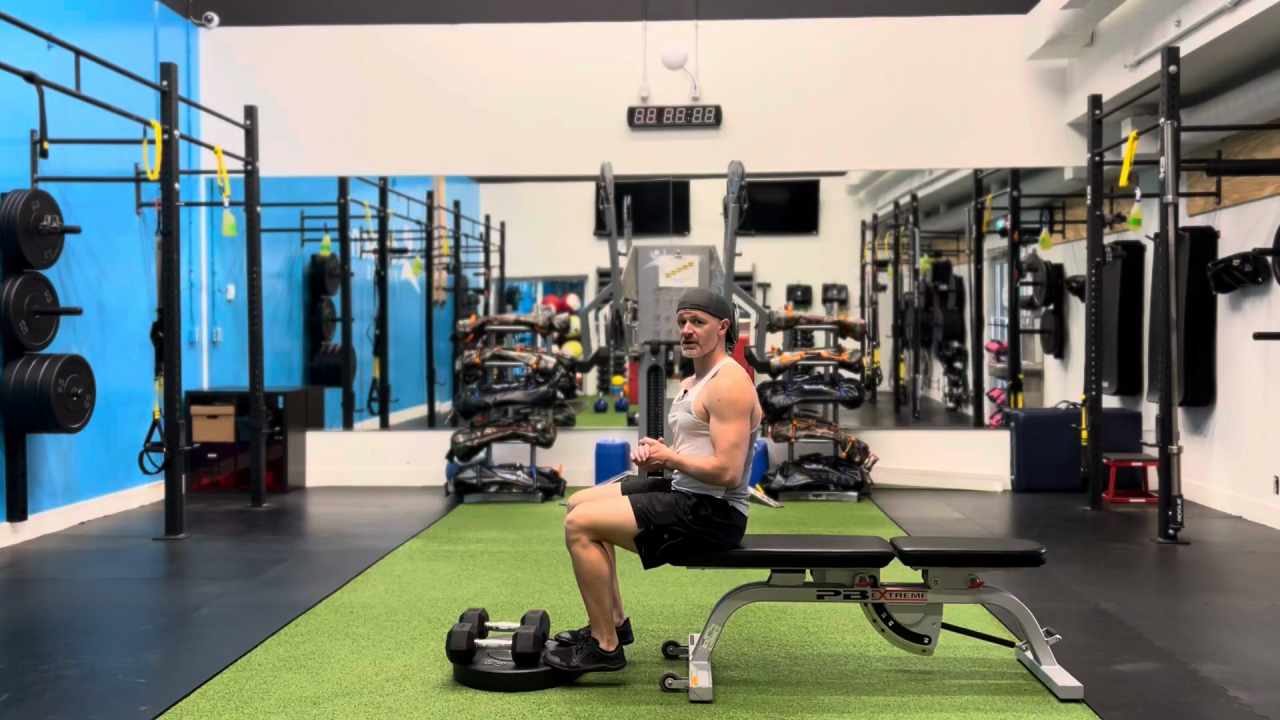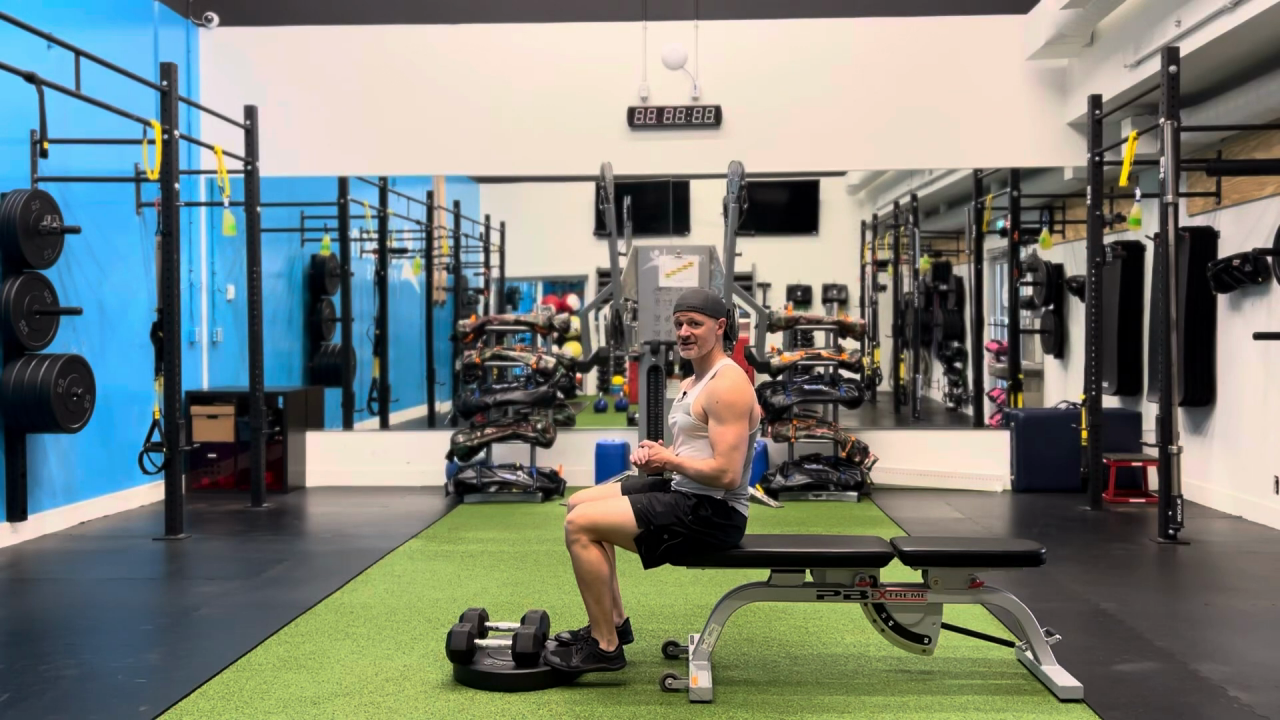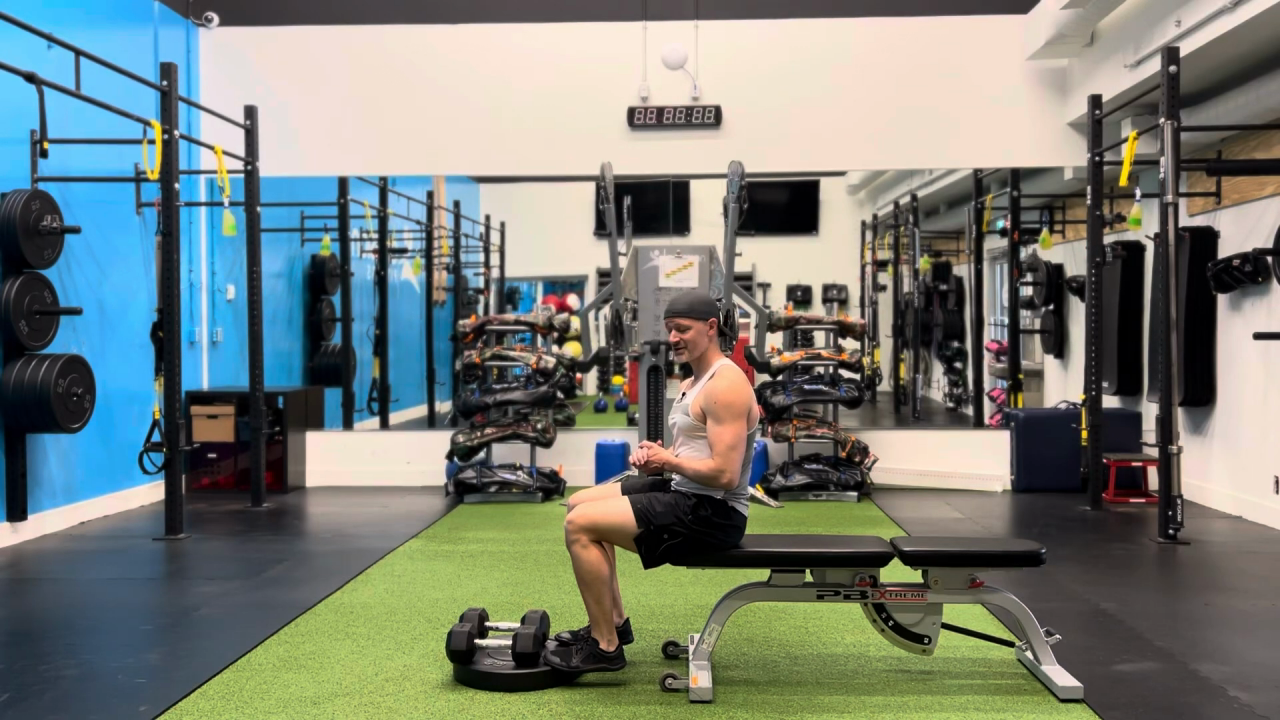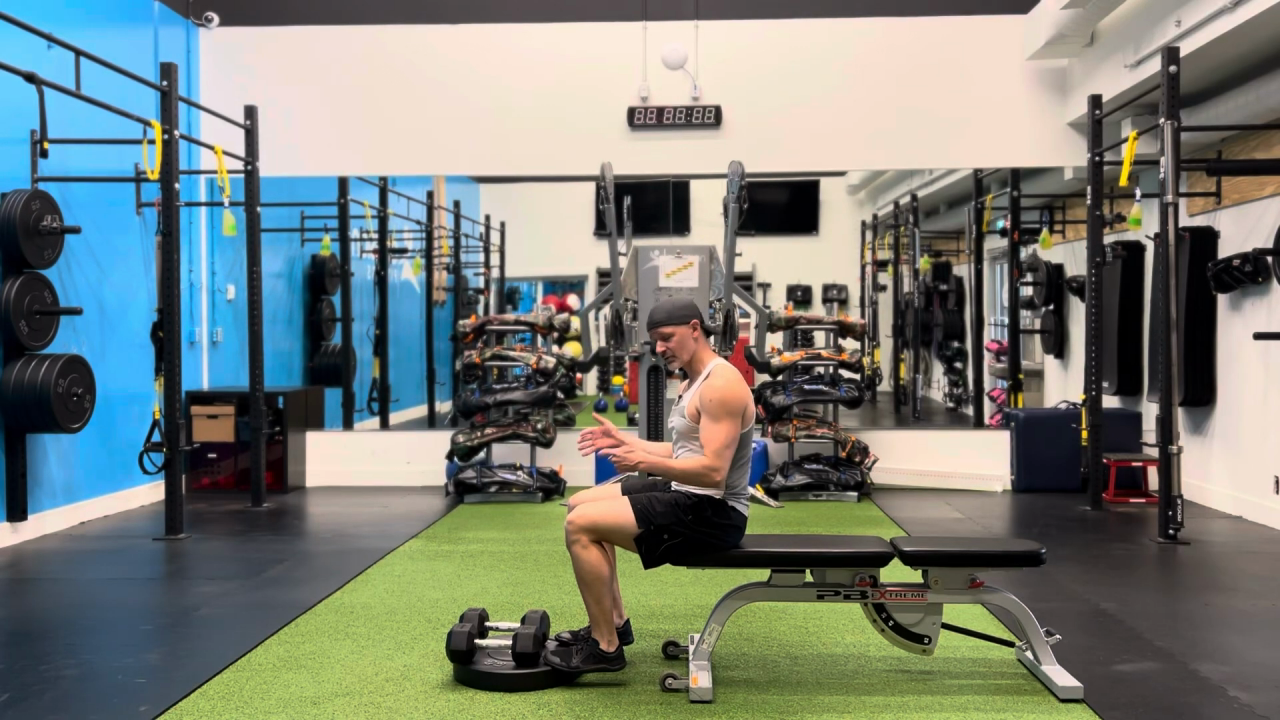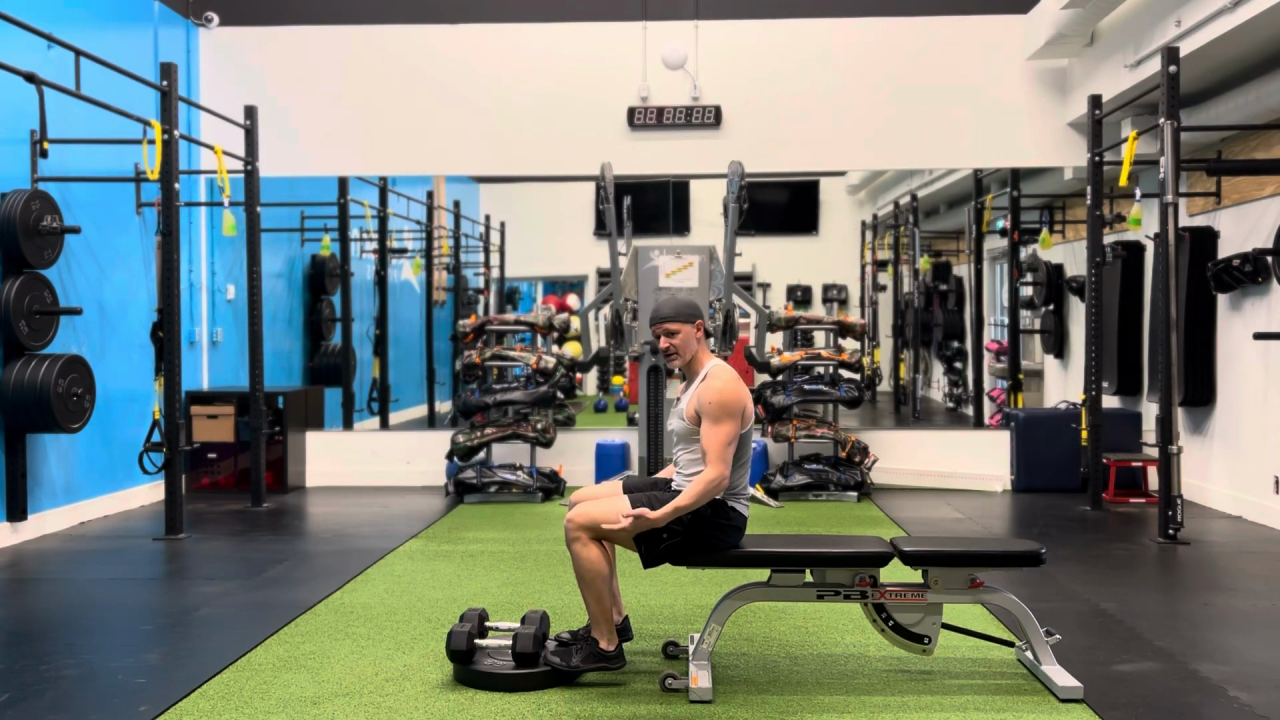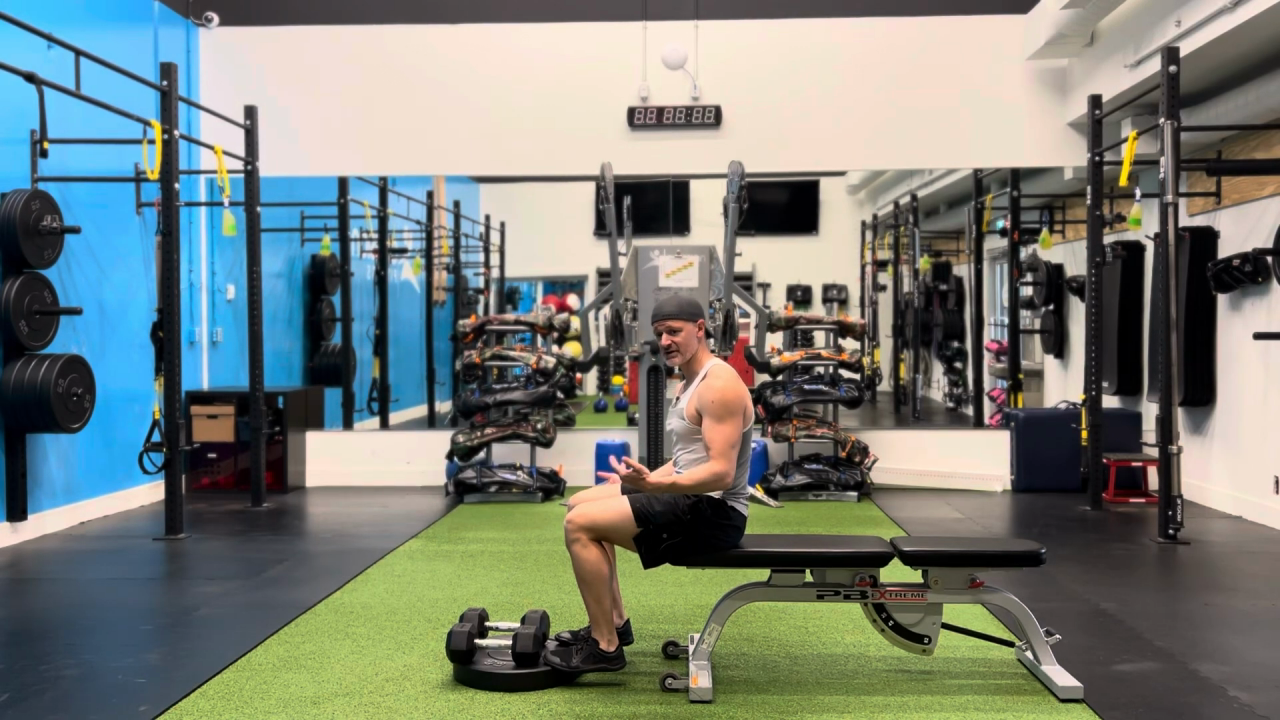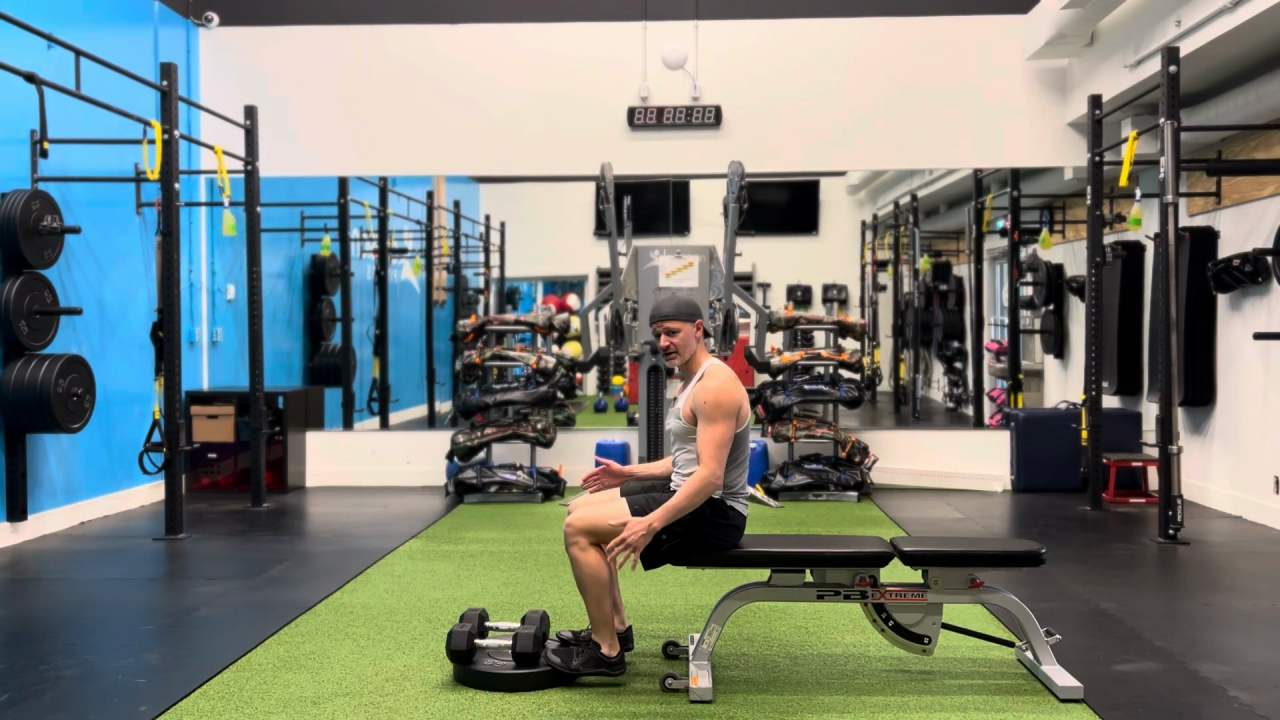
dt=0.7s
person 1, frame 1
left shoulder: (728, 384)
right shoulder: (692, 382)
left elbow: (726, 472)
left wrist: (668, 458)
right wrist: (654, 451)
left hip: (712, 511)
right hip: (686, 494)
left knee: (579, 524)
right knee: (580, 505)
left ankle: (605, 646)
right ankle: (614, 622)
person 1, frame 2
left shoulder: (728, 386)
right shoulder: (692, 383)
left elbow: (726, 474)
left wrist: (667, 461)
right wrist: (654, 454)
left hip: (712, 512)
right hip: (686, 495)
left knee: (580, 525)
right knee: (580, 504)
left ankle: (605, 646)
right ankle: (613, 622)
person 1, frame 3
left shoulder: (726, 385)
right shoulder: (694, 382)
left elbow: (724, 474)
left wrist: (665, 461)
right wrist: (653, 455)
left hip: (712, 512)
right hip: (687, 495)
left knee: (580, 525)
right knee: (580, 505)
left ankle: (605, 646)
right ankle: (613, 622)
person 1, frame 4
left shoulder: (721, 385)
right shoulder: (695, 382)
left elbow: (713, 471)
left wrist: (643, 461)
right wrist: (624, 441)
left hip: (713, 513)
right hip: (692, 499)
left knee: (580, 525)
right knee: (580, 504)
left ankle: (605, 646)
right ankle: (613, 622)
person 1, frame 5
left shoulder: (719, 386)
right shoulder: (693, 383)
left elbow: (717, 476)
left wrist: (658, 517)
right wrist: (637, 490)
left hip: (713, 513)
right hip: (691, 497)
left knee: (580, 524)
right knee: (581, 501)
left ankle: (605, 645)
right ankle: (613, 620)
person 1, frame 6
left shoulder: (719, 385)
right shoulder: (691, 383)
left elbow: (722, 472)
left wrist: (651, 484)
right wrist: (637, 481)
left hip: (712, 512)
right hip: (693, 500)
left knee: (580, 524)
right knee: (580, 504)
left ankle: (605, 646)
right ankle: (614, 623)
person 1, frame 7
left shoulder: (715, 386)
right shoulder: (692, 382)
left elbow: (710, 476)
left wrist: (651, 524)
right wrist: (629, 473)
left hip: (712, 512)
right hip: (689, 496)
left knee: (579, 528)
right knee: (580, 509)
left ankle: (605, 650)
right ankle: (615, 626)
